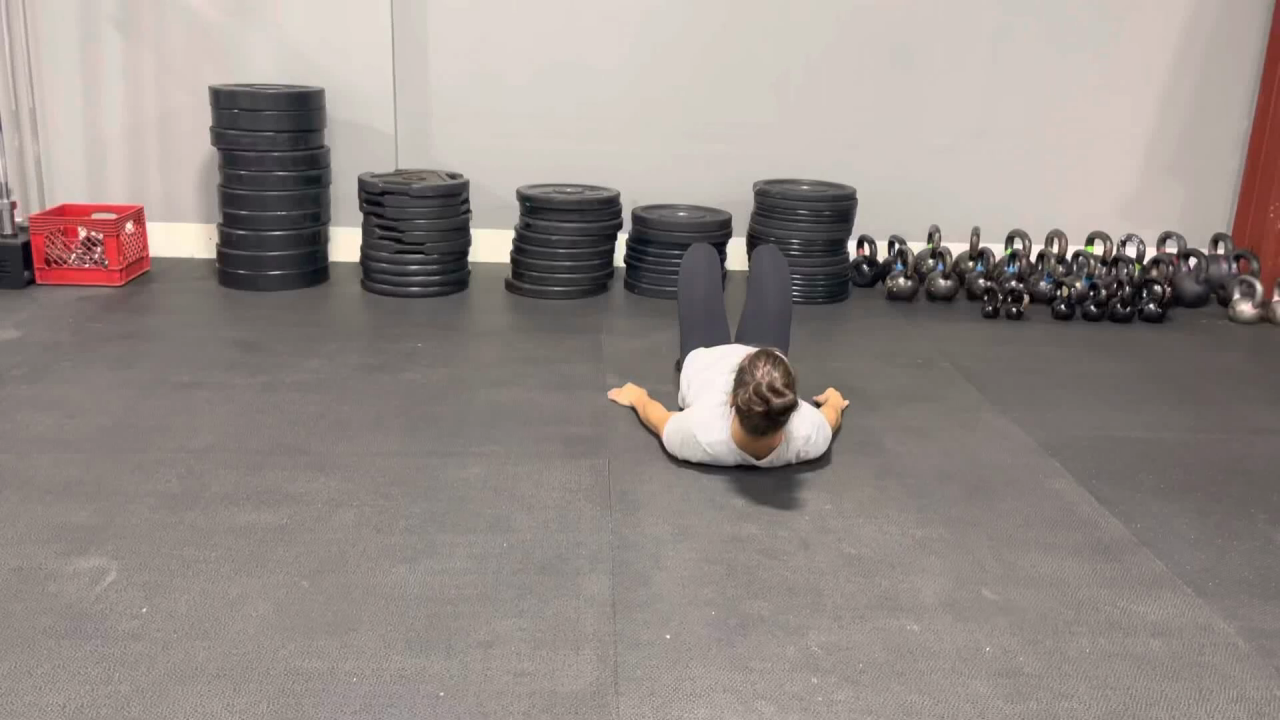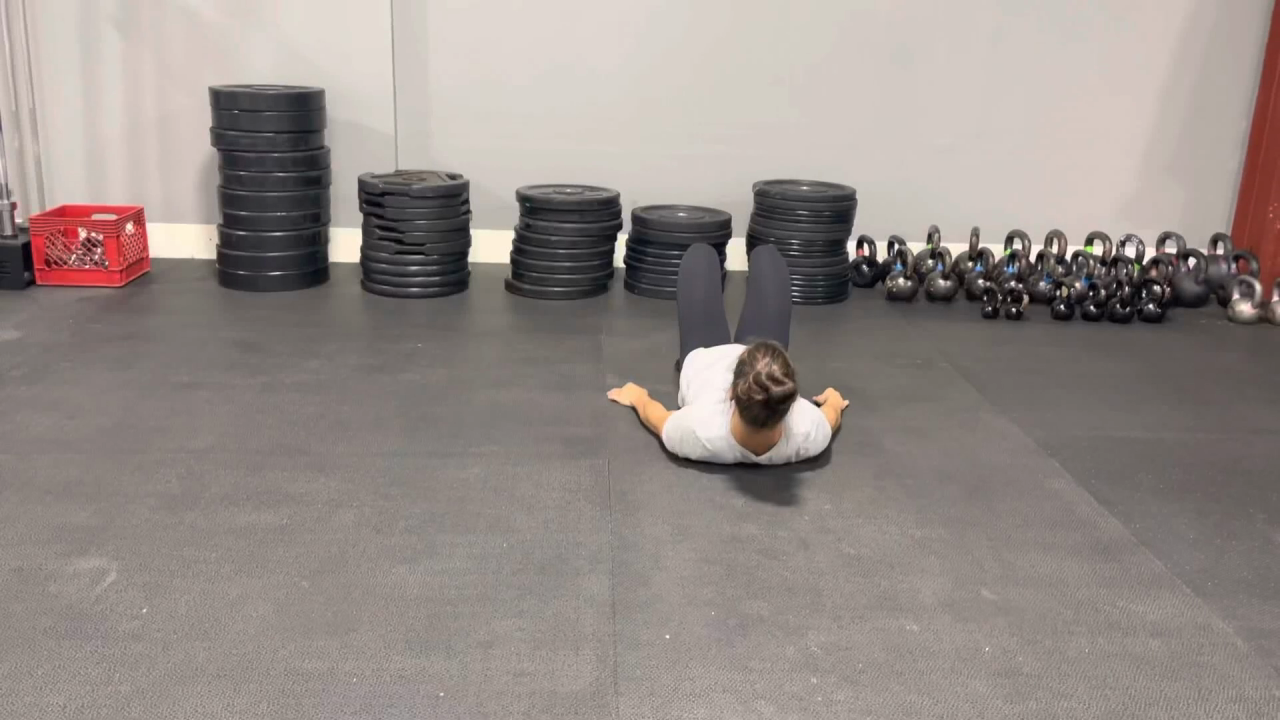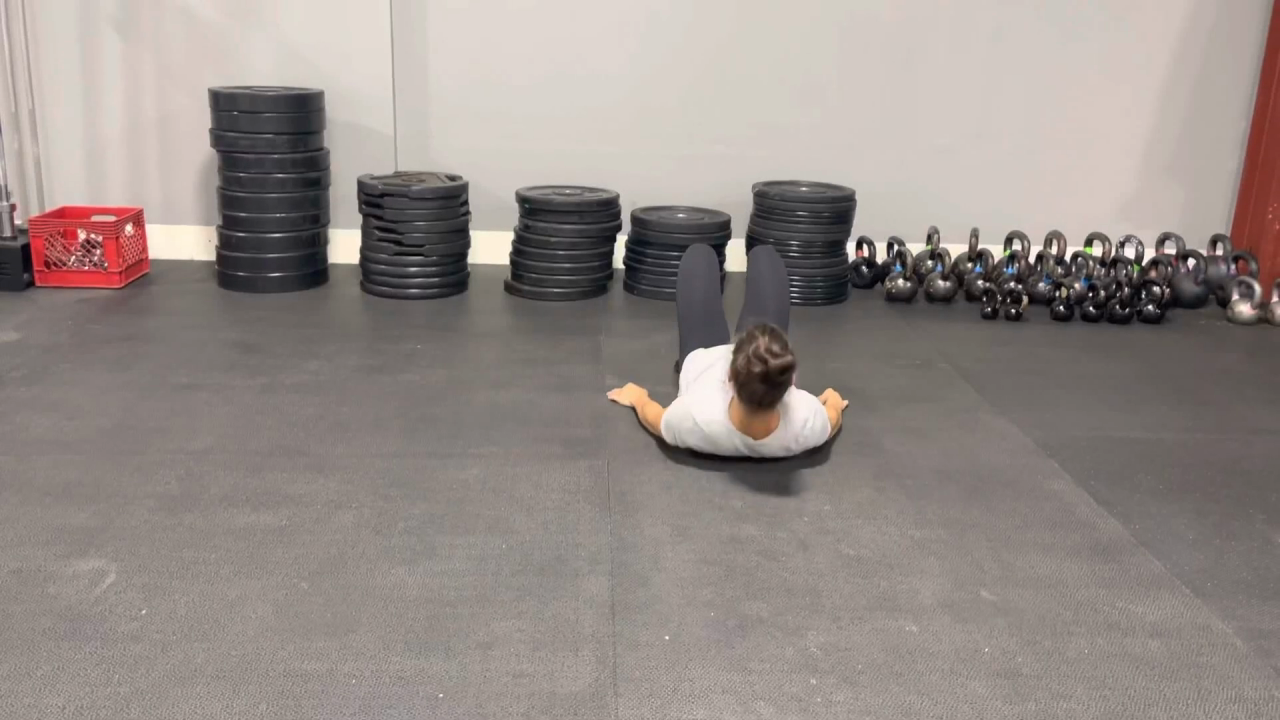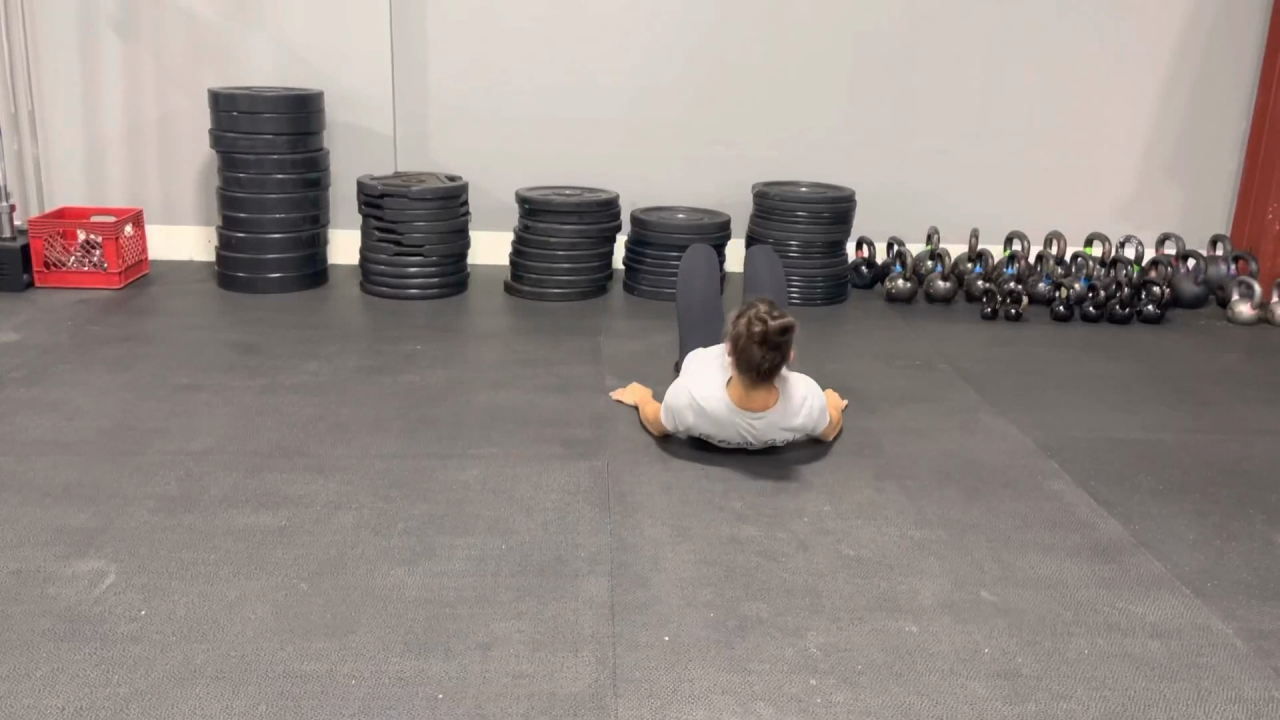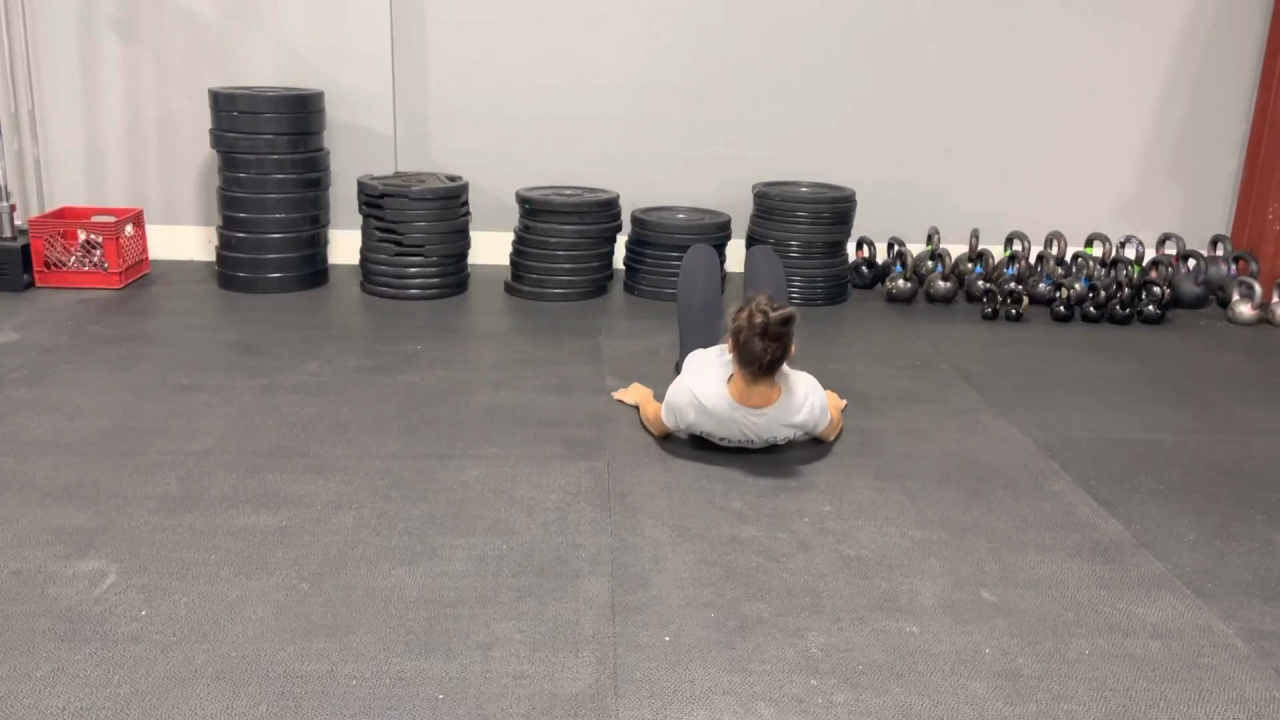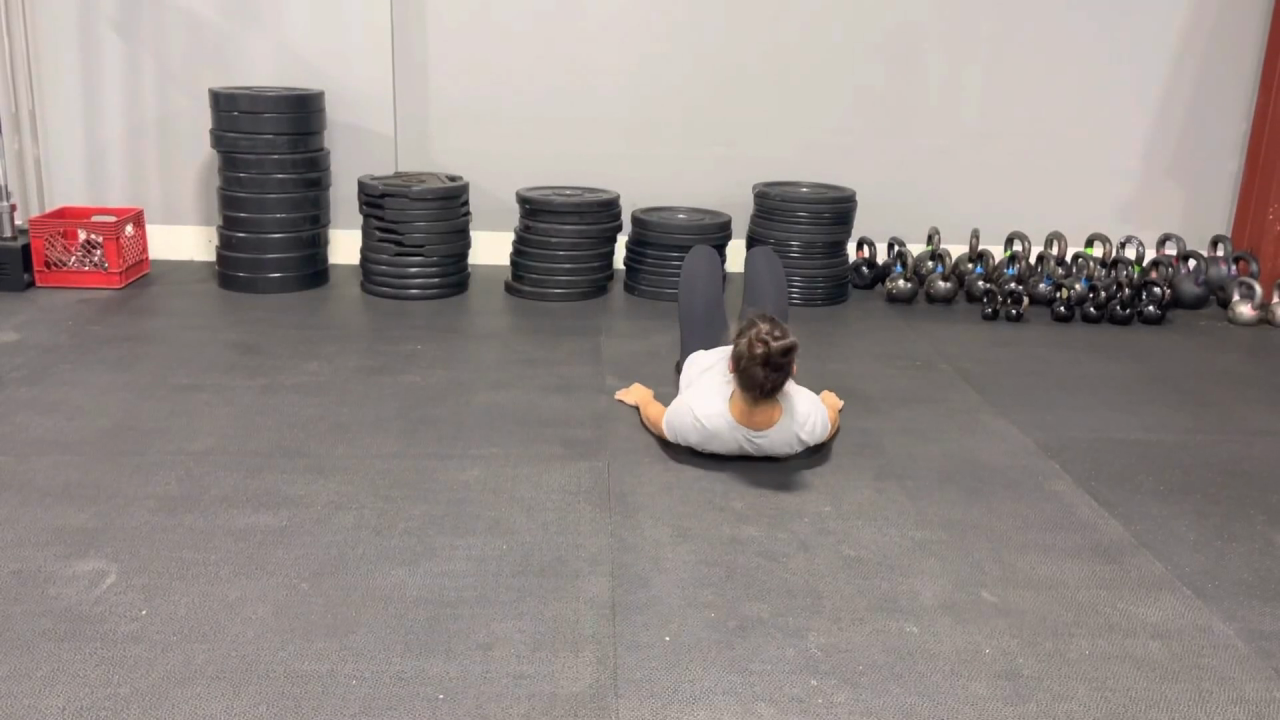
dt=0.2s
person 1, frame 1
left shoulder: (698, 437)
right shoulder: (809, 440)
left elbow: (658, 419)
left wrist: (636, 397)
right wrist: (834, 401)
left knee: (701, 253)
right knee: (767, 255)
person 1, frame 2
left shoulder: (697, 433)
right shoulder: (808, 437)
left elbow: (658, 420)
left wrist: (637, 397)
right wrist: (833, 402)
left knee: (700, 254)
right knee: (766, 255)
person 1, frame 3
left shoulder: (695, 417)
right shoulder: (807, 421)
left elbow: (656, 421)
left wrist: (636, 397)
right wrist: (833, 402)
left knee: (699, 254)
right knee: (764, 255)
person 1, frame 4
left shoulder: (691, 394)
right shoulder: (806, 400)
left elbow: (656, 426)
right elbow: (830, 430)
left wrist: (640, 396)
right wrist: (833, 402)
left knee: (700, 253)
right knee: (760, 255)
person 1, frame 5
left shoulder: (692, 392)
right shoulder: (807, 397)
left elbow: (657, 427)
right elbow: (830, 431)
left wrist: (641, 397)
right wrist: (832, 404)
left knee: (701, 254)
right knee: (761, 255)
person 1, frame 6
left shoulder: (694, 413)
right shoulder: (808, 419)
left elbow: (658, 425)
left wrist: (641, 397)
right wrist: (829, 404)
left knee: (702, 256)
right knee: (761, 257)
